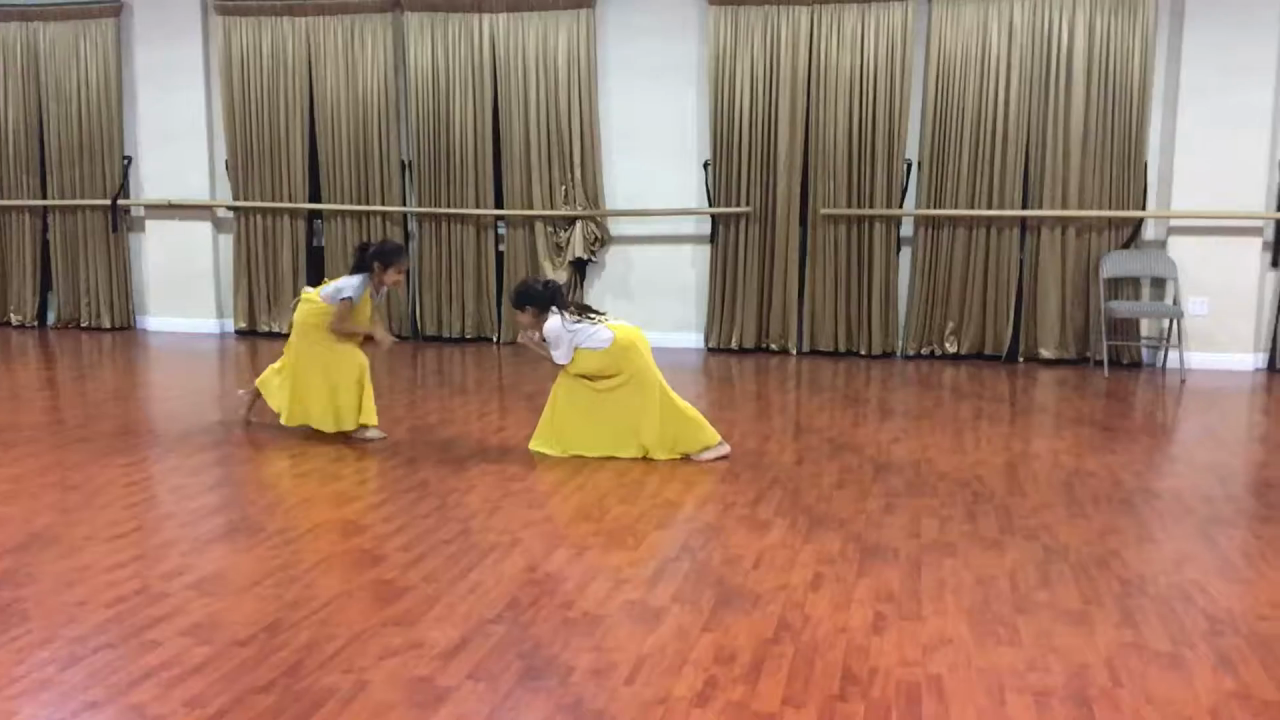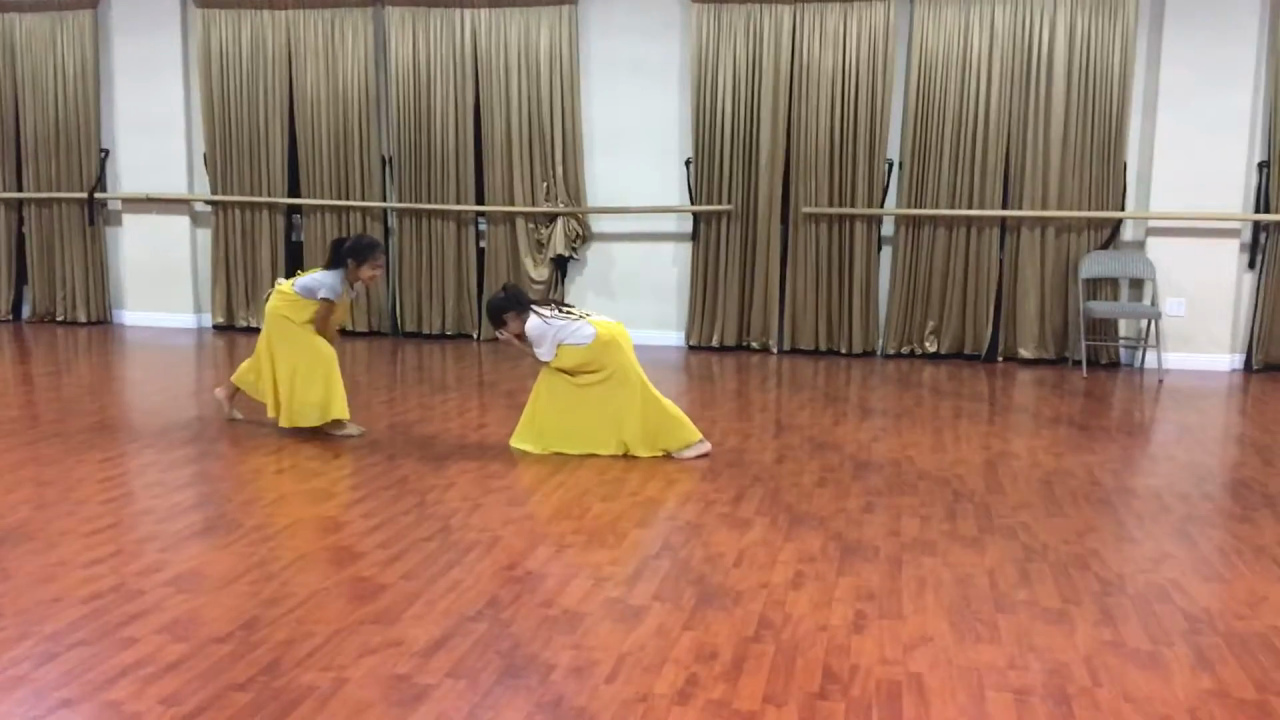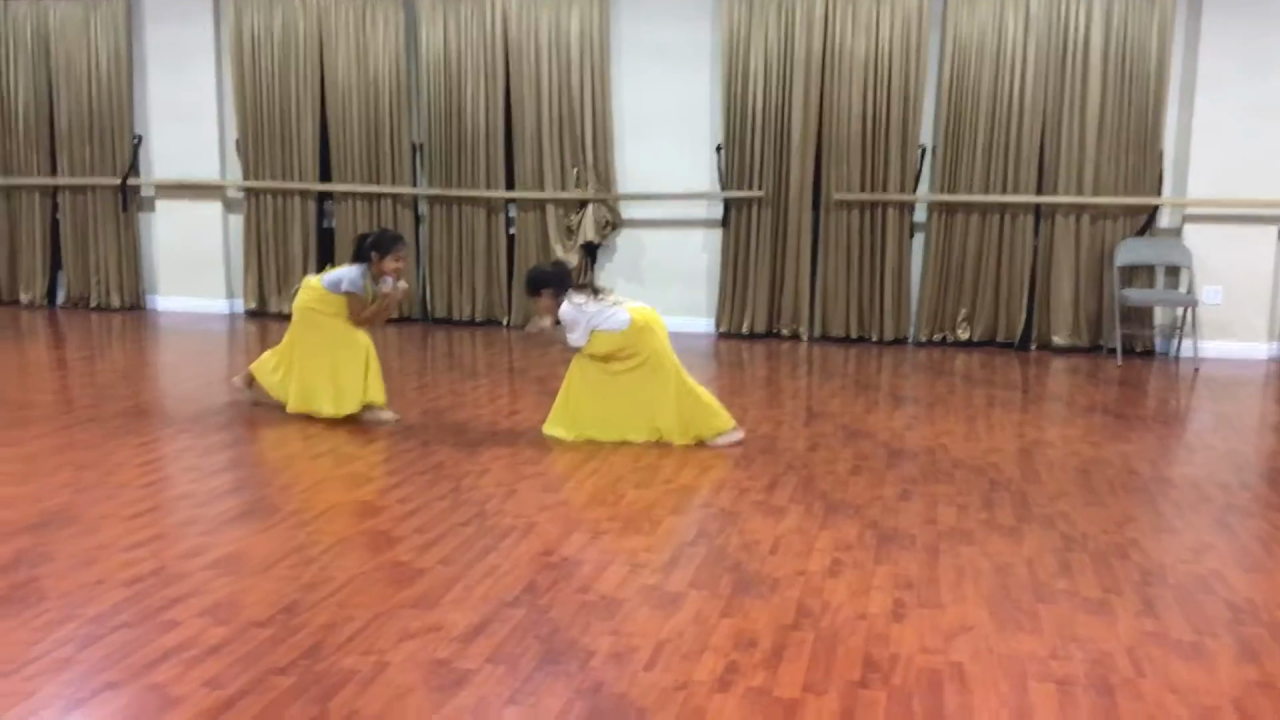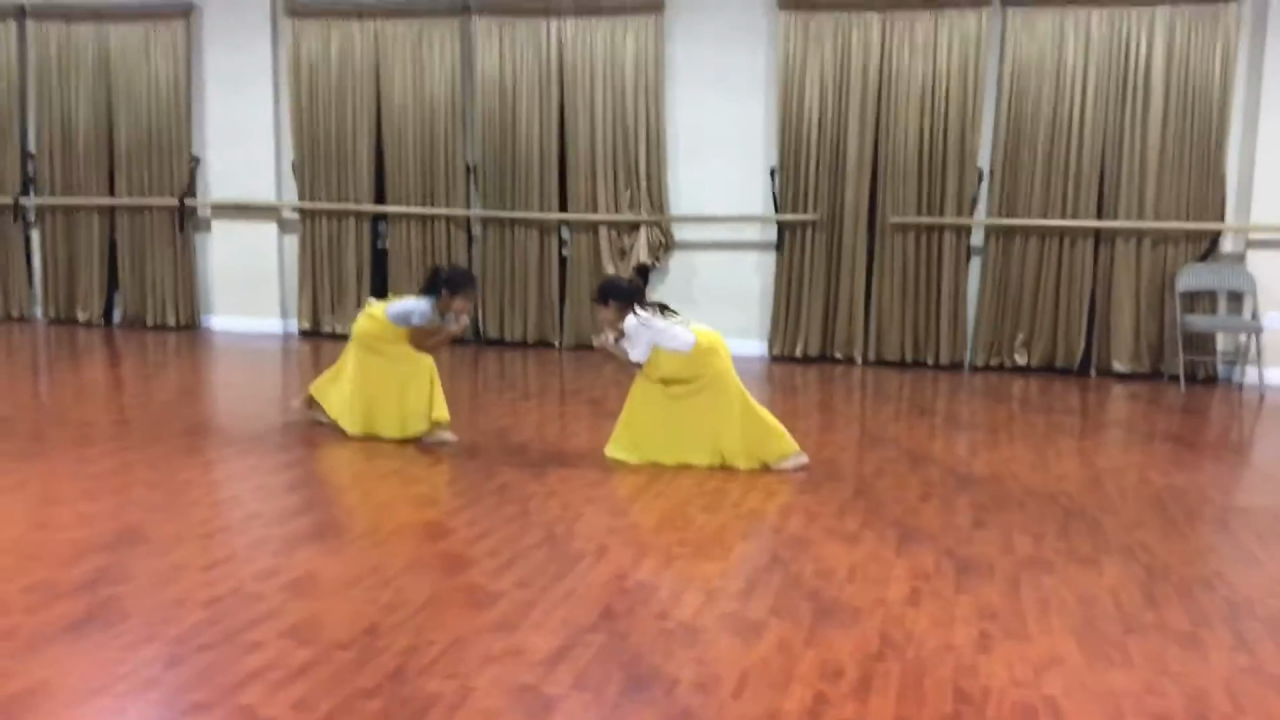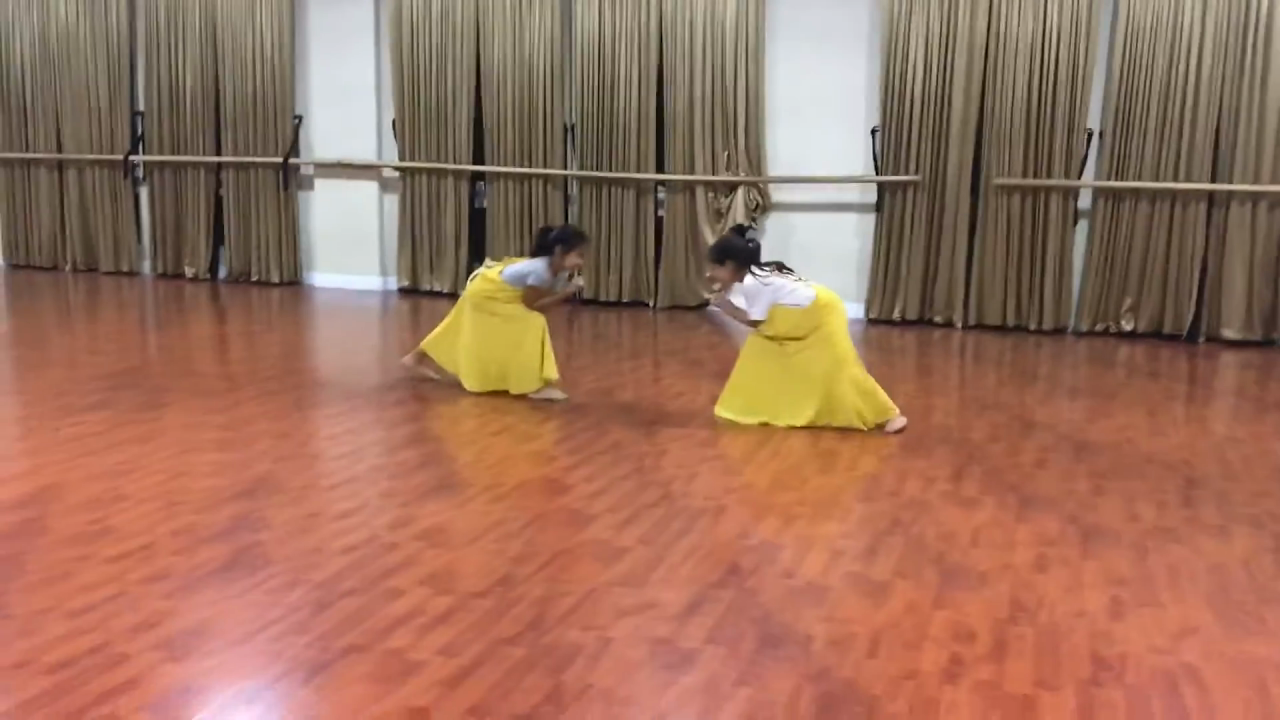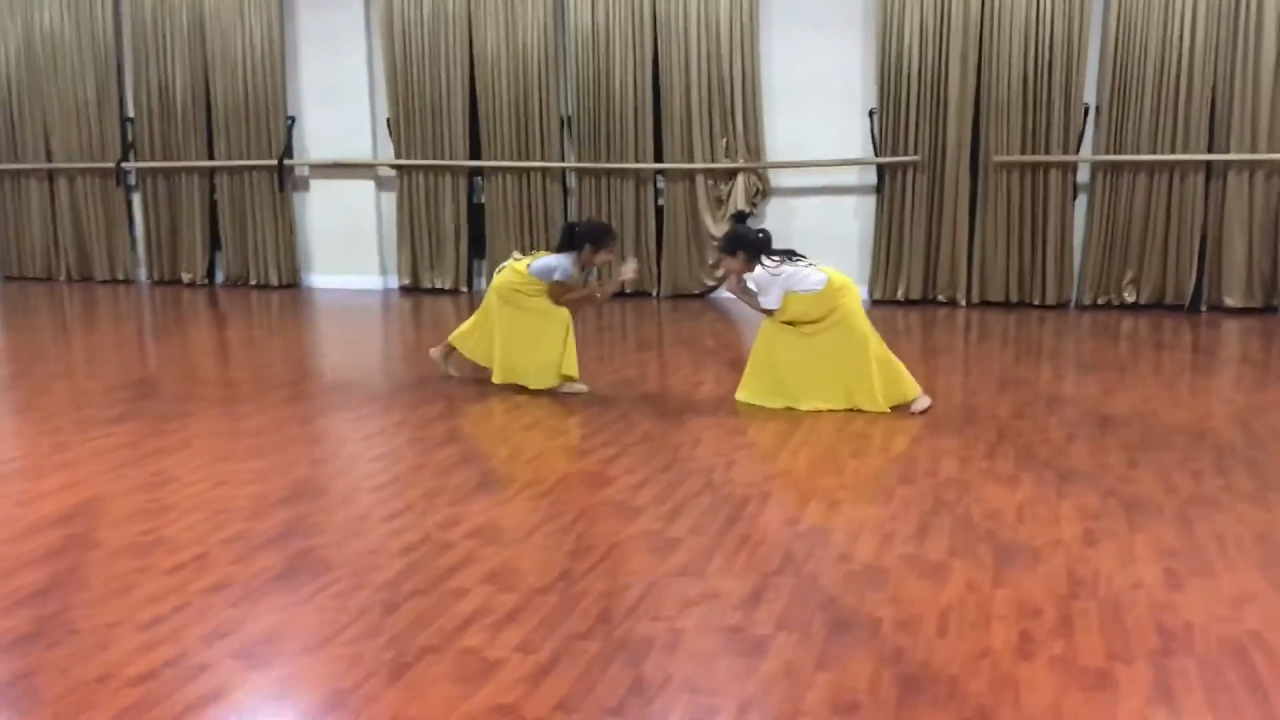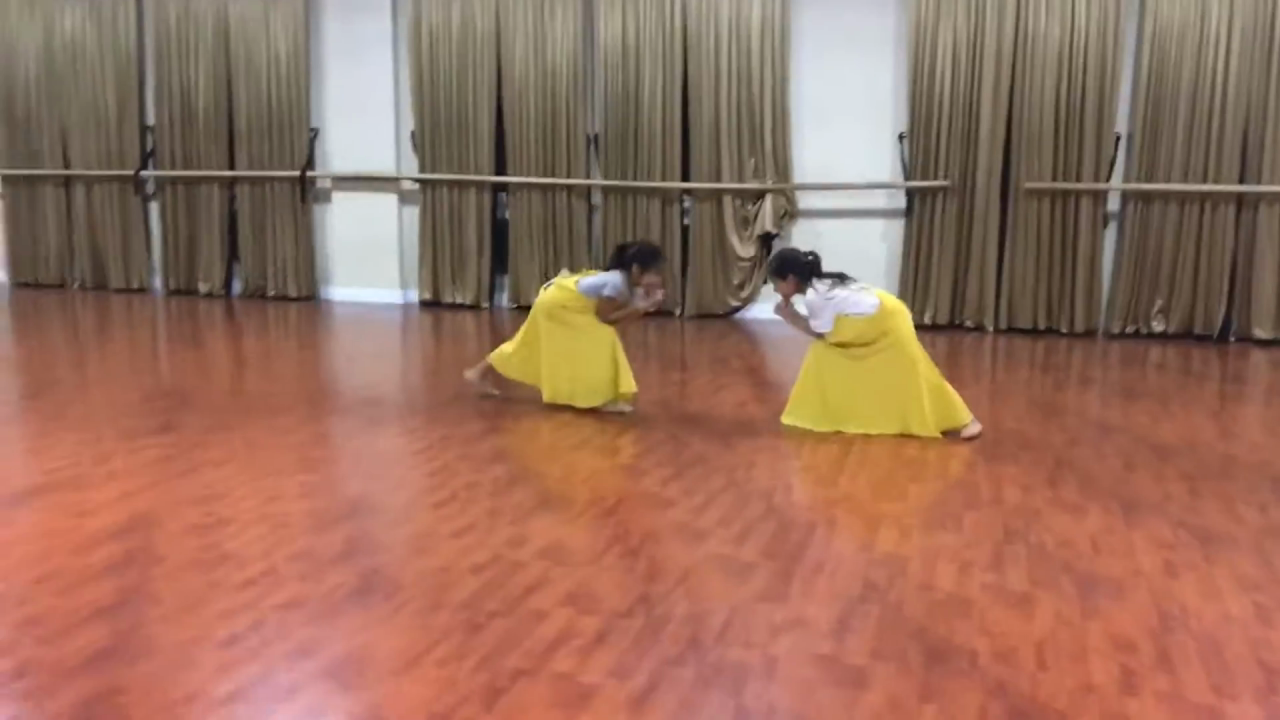
dt=0.4s
person 1, frame 1
left shoulder: (552, 326)
right shoulder: (559, 314)
left elbow: (563, 361)
right elbow: (567, 350)
left wrist: (533, 345)
right wrist: (538, 342)
left hip: (624, 349)
right hip: (617, 348)
left knee: (654, 398)
right knee: (570, 383)
left ankle: (709, 443)
right ankle: (573, 437)
person 1, frame 2
left shoulder: (534, 325)
right shoulder: (538, 313)
left elbow: (546, 358)
right elbow: (549, 349)
left wrist: (515, 343)
right wrist: (520, 340)
left hip: (606, 344)
right hip: (600, 341)
left knee: (638, 396)
right knee: (552, 379)
left ankle: (690, 441)
right ankle: (552, 436)
person 1, frame 3
left shoulder: (568, 309)
right shoulder: (574, 298)
left elbow: (578, 344)
right elbow: (582, 332)
left wrist: (548, 329)
right wrist: (552, 325)
left hip: (640, 331)
right hip: (633, 328)
left knee: (671, 383)
right knee: (586, 365)
left ankle: (722, 428)
right ankle: (584, 422)
person 1, frame 4
left shoulder: (633, 322)
right shoulder: (641, 315)
left elbow: (639, 362)
left wrist: (610, 346)
right wrist: (617, 339)
left hip: (704, 356)
right hip: (695, 357)
left knee: (734, 405)
right knee: (647, 386)
left ankle: (785, 453)
person 1, frame 5
left shoulder: (751, 283)
right shoulder: (755, 274)
left elbow: (755, 322)
right elbow: (757, 316)
left wrist: (725, 305)
right wrist: (727, 302)
left hip: (821, 313)
right hip: (804, 317)
left knee: (840, 366)
right knee: (760, 345)
left ankle: (889, 415)
person 1, frame 6
left shoulder: (762, 273)
right shoulder: (768, 263)
left elbow: (770, 310)
right elbow: (771, 303)
left wrist: (739, 292)
right wrist: (742, 287)
left hip: (835, 297)
right hip: (820, 298)
left knee: (863, 348)
right knee: (774, 331)
left ankle: (913, 397)
person 1, frame 7
left shoulder: (814, 296)
right shoulder: (818, 286)
left elbow: (821, 334)
right elbow: (822, 326)
left wrist: (790, 316)
right wrist: (792, 314)
left hip: (888, 320)
right hip: (871, 323)
left knee: (914, 372)
right knee: (823, 353)
left ankle: (963, 422)
person 2, frame 1
left shoulder: (379, 287)
right shoulder: (358, 287)
left elbow: (371, 315)
right elbow: (336, 325)
left wrist: (378, 331)
right wrist: (371, 330)
left hip: (316, 321)
right hip: (313, 321)
left knee: (295, 366)
right knee: (353, 364)
left ankle: (252, 396)
right ankle: (356, 425)
person 2, frame 2
left shoulder: (350, 280)
right shoulder: (334, 284)
left elbow: (335, 316)
right elbow: (322, 328)
left wrist: (334, 333)
right wrist: (333, 340)
left hip: (295, 313)
right hip: (285, 312)
left knee: (268, 360)
right knee: (320, 358)
left ankle: (228, 392)
right ankle: (331, 421)
person 2, frame 3
left shoulder: (385, 280)
right shoulder: (355, 277)
left elbow: (375, 319)
right elbow: (359, 319)
left wrist: (395, 297)
right wrist: (384, 298)
left hip: (328, 309)
right hip: (313, 306)
left knee: (299, 352)
right knee: (357, 344)
left ankle: (247, 379)
right ankle: (365, 406)
person 2, frame 4
left shoulder: (445, 312)
right shoulder: (424, 310)
left elbow: (430, 342)
right elbow: (420, 346)
left wrist: (455, 330)
right wrist: (449, 333)
left hip: (373, 331)
right hip: (373, 331)
left knee: (350, 374)
right knee: (421, 366)
left ankle: (312, 401)
right ankle: (427, 427)
person 2, frame 5
left shoulder: (559, 272)
right shoulder: (539, 271)
left elbow: (549, 300)
right elbow: (532, 305)
left wrist: (570, 288)
right wrist: (564, 294)
left hip: (485, 291)
right hip: (484, 293)
left knee: (459, 332)
right knee: (533, 324)
left ankle: (416, 358)
right ankle: (536, 385)
person 2, frame 6
left shoulder: (584, 265)
right shoulder: (566, 266)
left elbow: (595, 297)
right elbow: (557, 299)
left wrist: (620, 280)
right wrist: (587, 291)
left hip: (511, 283)
right hip: (511, 286)
left knee: (485, 326)
right knee: (557, 319)
left ankle: (443, 352)
right ankle: (559, 379)
person 2, frame 7
left shoulder: (633, 287)
right shoulder: (616, 283)
left elbow: (620, 315)
right elbow: (605, 318)
left wrist: (645, 306)
right wrist: (638, 308)
left hip: (556, 302)
right hip: (557, 303)
left knee: (528, 347)
right knee: (601, 339)
left ankle: (480, 372)
right ankle: (605, 398)
